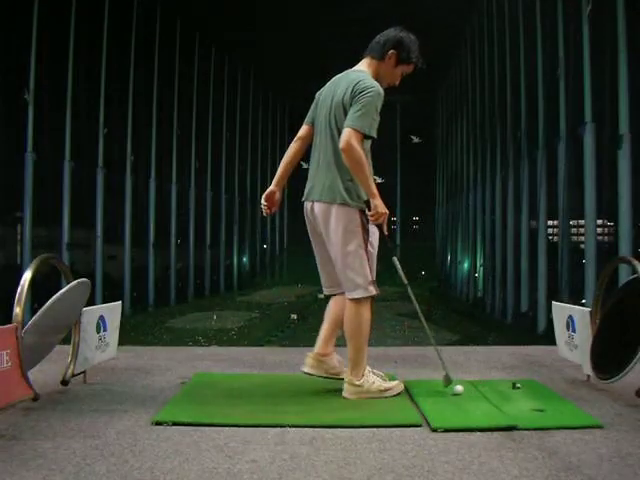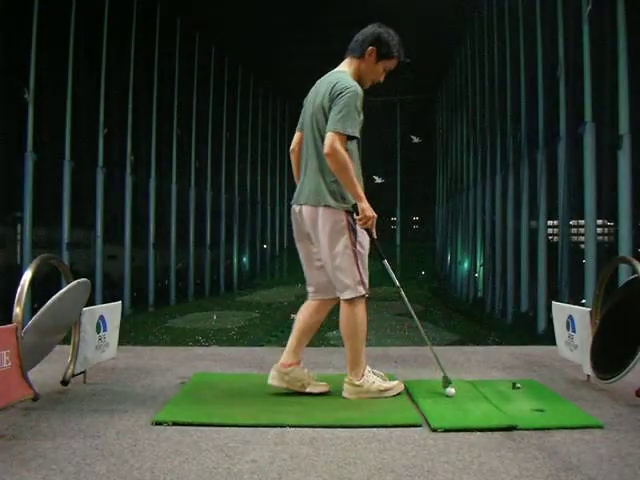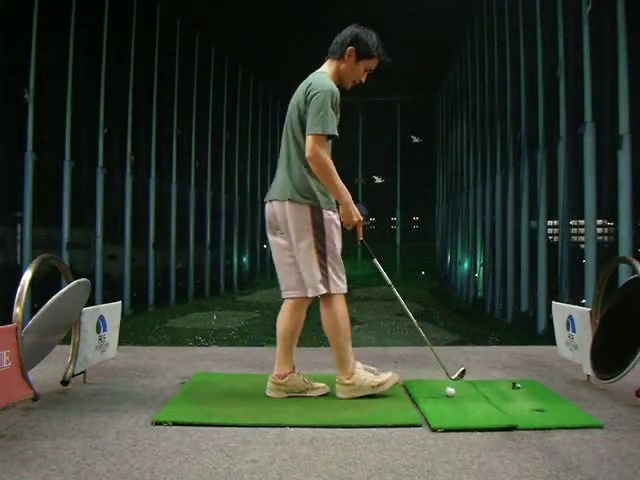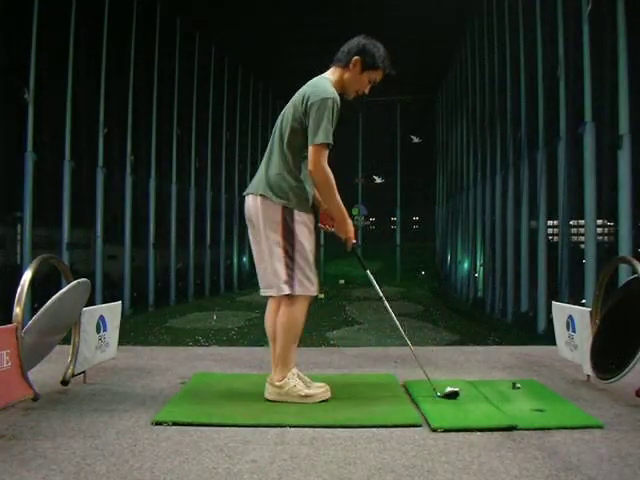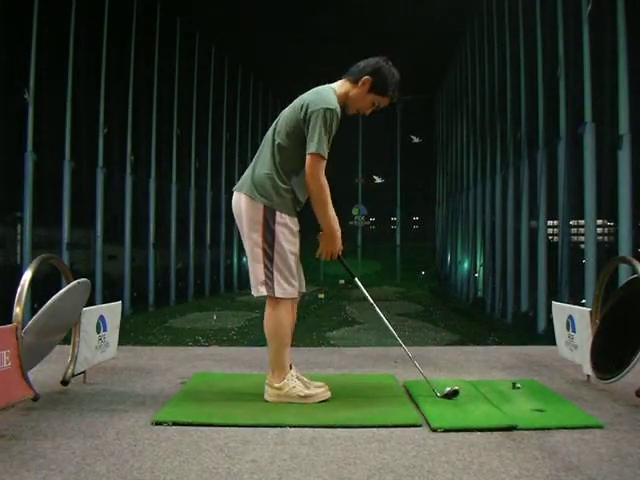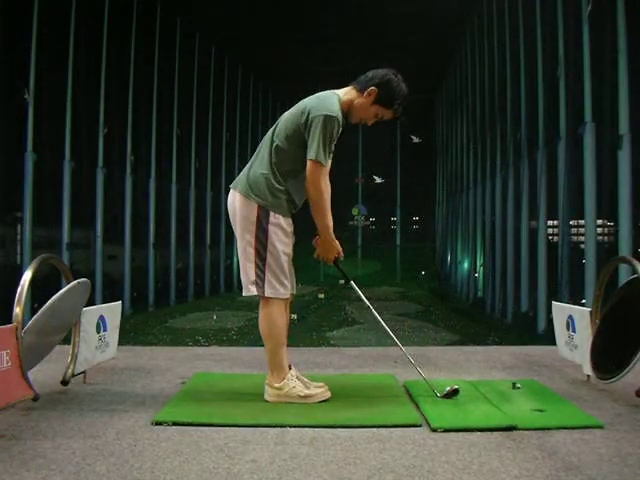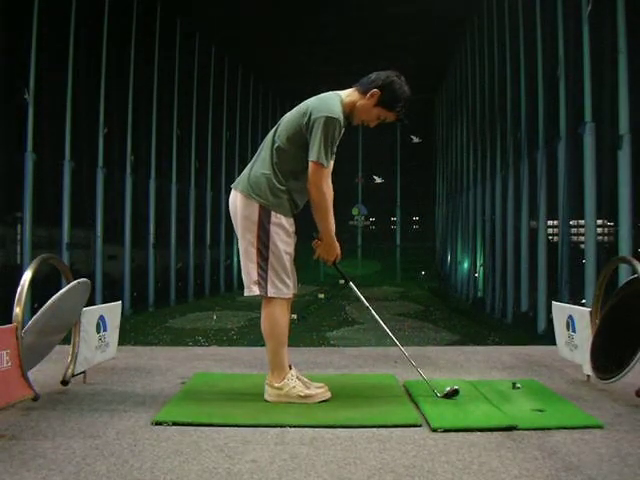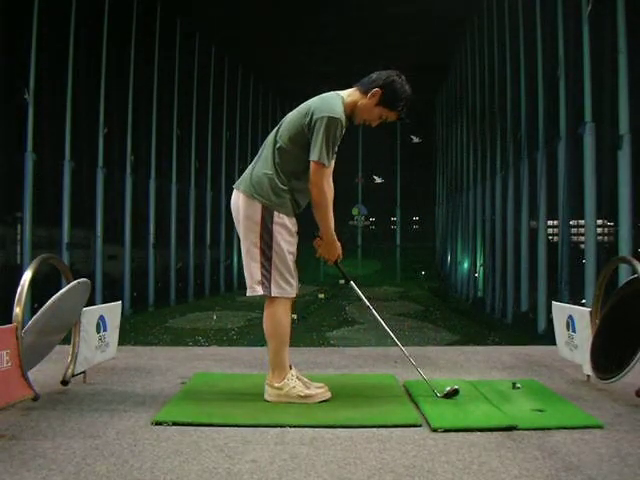
dt=0.3s
person 1, frame 1
left shoulder: (331, 85)
right shoulder: (369, 89)
left elbow: (301, 139)
right elbow: (348, 145)
left wrist: (276, 185)
right wrist: (375, 197)
left hip: (315, 200)
right hip: (345, 203)
left knee: (343, 287)
right knee: (359, 290)
left ankle: (322, 354)
right ankle: (357, 377)
person 1, frame 2
left shoulder: (320, 86)
right shoulder: (349, 89)
left elbow: (296, 147)
right elbow: (333, 149)
right wrist: (362, 200)
left hip: (306, 203)
right hip: (333, 207)
left knee: (323, 292)
right knee: (352, 291)
left ankle: (287, 366)
right ankle: (358, 378)
person 1, frame 3
left shoulder: (308, 86)
right shoulder: (325, 89)
right elbow: (315, 153)
left wrist: (334, 199)
right wrist: (347, 202)
left hip: (282, 201)
right hip: (305, 204)
left knee: (298, 293)
right knee: (330, 289)
left ankle: (283, 374)
right ankle: (349, 376)
person 1, frame 4
left shoulder: (315, 90)
right shoulder: (326, 95)
right elbow: (317, 166)
left wrist: (325, 208)
right wrist: (343, 217)
left hip: (267, 198)
right hip: (281, 202)
left knee: (283, 292)
right knee: (297, 291)
left ankle: (282, 374)
right ankle: (282, 379)
person 1, frame 5
left shoulder: (320, 100)
right shoulder: (327, 105)
left elbow: (311, 175)
right elbow: (313, 176)
left wrist: (332, 226)
right wrist: (331, 232)
left hip: (264, 199)
right hip: (266, 201)
left knee: (286, 292)
right knee: (281, 293)
left ankle: (283, 373)
right ankle: (279, 381)
person 1, frame 6
left shoulder: (328, 109)
right shoulder: (328, 112)
left elbow: (322, 180)
right elbow: (313, 182)
left wrist: (328, 233)
right wrist: (327, 236)
left hip: (264, 201)
right hip: (260, 201)
left knee: (281, 292)
right knee: (273, 293)
left ankle: (283, 373)
right ankle: (279, 381)
person 1, frame 7
left shoulder: (331, 110)
right shoulder: (330, 113)
left elbow: (324, 181)
right elbow: (315, 183)
left wrist: (329, 235)
right wrist: (328, 238)
left hip: (266, 201)
right hip: (262, 201)
left knee: (283, 291)
right knee: (276, 292)
left ankle: (282, 374)
right ankle: (279, 381)
person 1, frame 8
left shoulder: (331, 109)
right shoulder: (332, 113)
left elbow: (325, 180)
right elbow: (317, 183)
left wrist: (327, 234)
right wrist: (329, 238)
left hip: (264, 200)
right hip: (264, 201)
left knee: (283, 290)
right knee: (279, 292)
left ankle: (282, 373)
right ankle: (279, 381)
